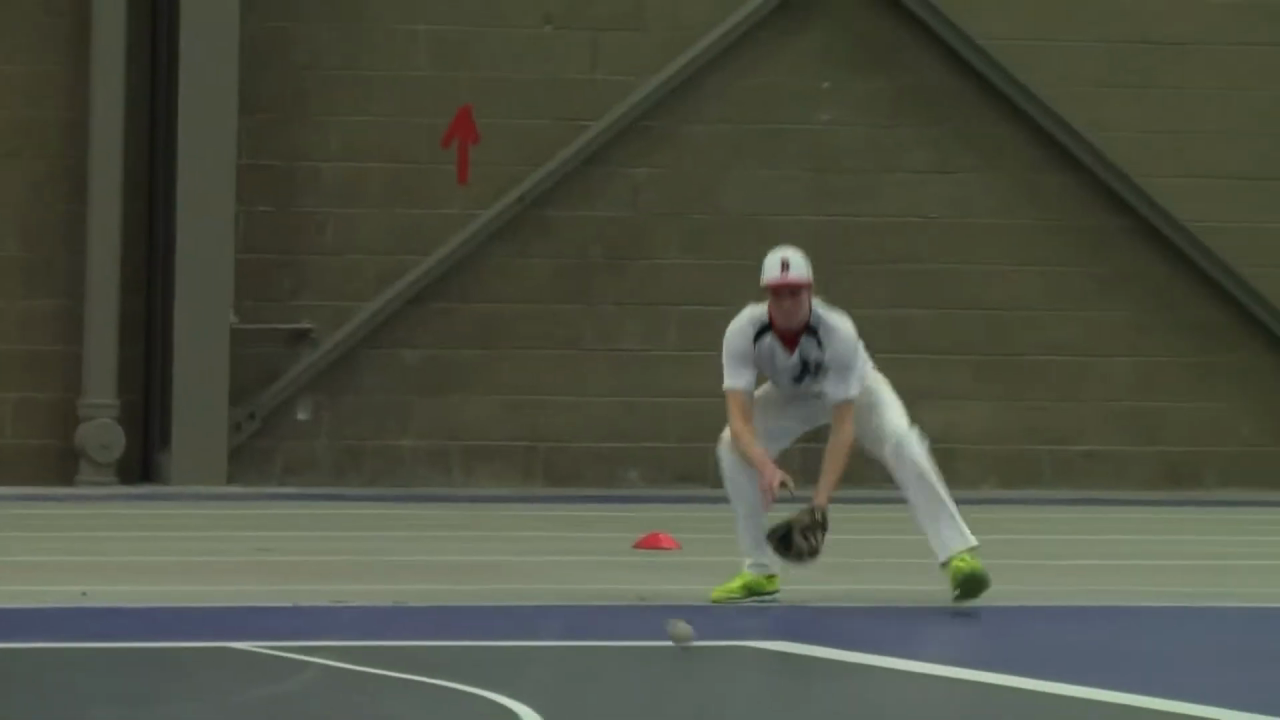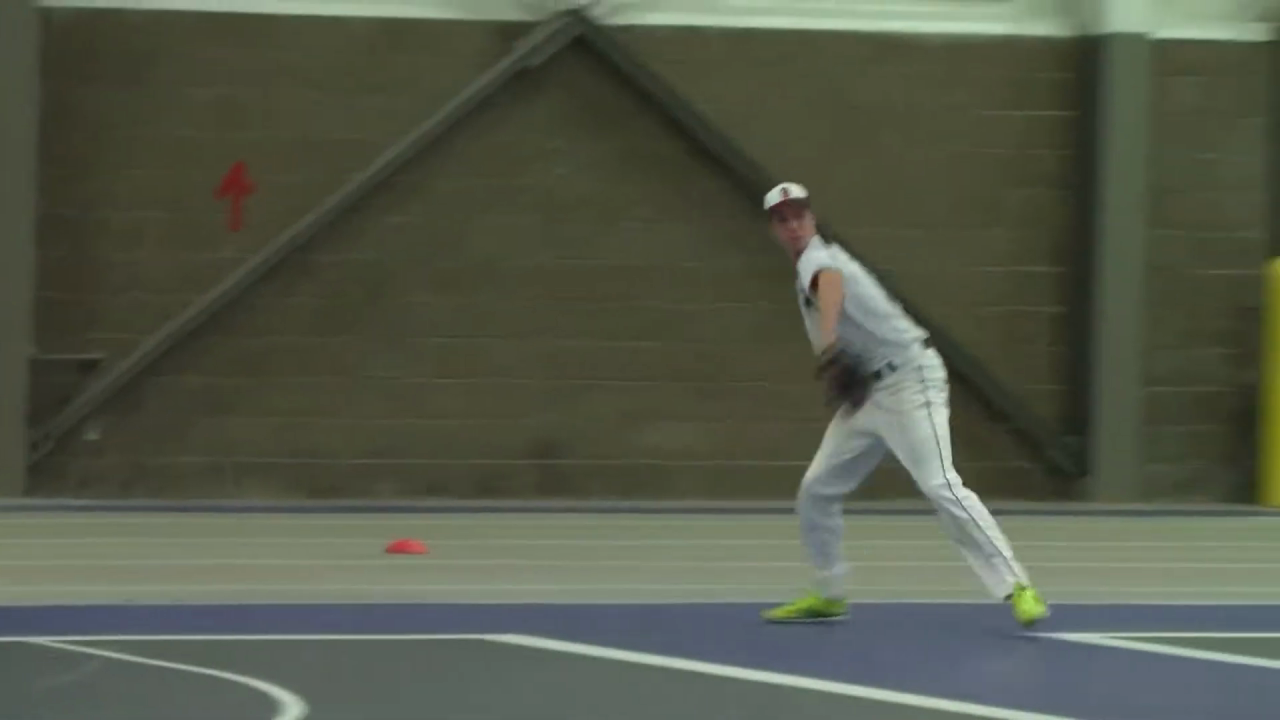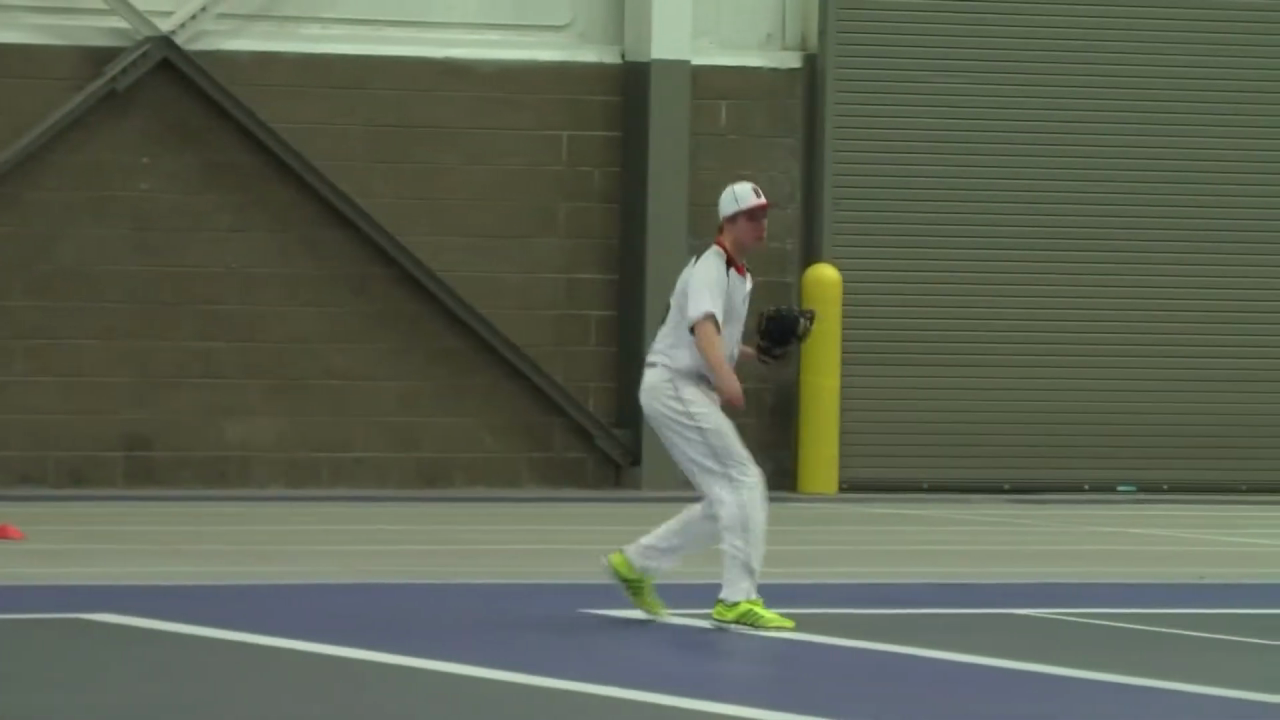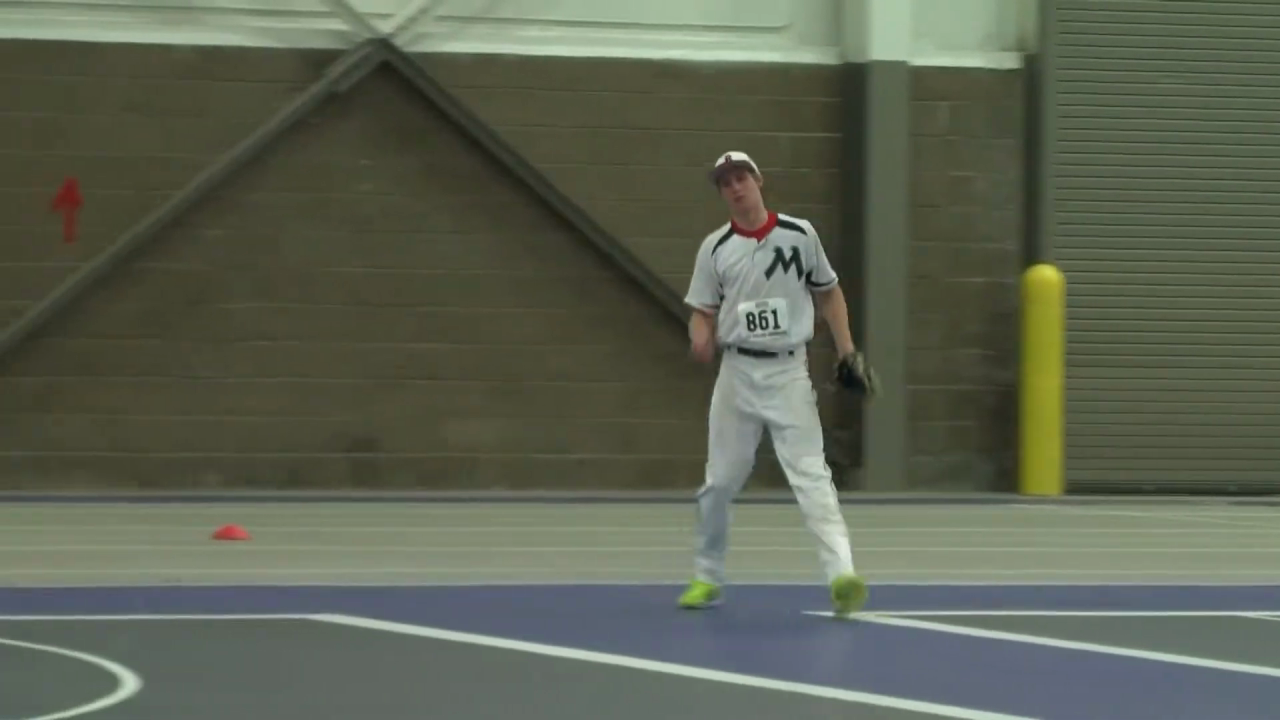
dt=1s
person 1, frame 1
left shoulder: (838, 331)
right shoulder: (743, 331)
left elbow: (846, 422)
right elbow: (737, 417)
left wrist: (822, 497)
right wrist: (765, 469)
left hip: (856, 386)
right hip: (788, 394)
left knee: (901, 440)
right knee: (732, 448)
left ankle: (958, 557)
right ankle: (760, 570)
person 1, frame 2
left shoulder: (815, 261)
right shoulder: (811, 267)
left elbow: (832, 286)
left wrist: (827, 343)
left hip: (912, 384)
right hip: (871, 390)
left knee: (940, 488)
right knee: (815, 492)
left ankle: (1016, 588)
right ankle: (825, 594)
person 1, frame 3
left shoulder: (739, 276)
right shoulder: (709, 274)
right elbow: (705, 335)
left wrist: (756, 351)
right wrist: (726, 380)
left hip: (690, 393)
right hip: (674, 390)
left knee: (725, 498)
right knee: (744, 486)
left ankle: (635, 561)
right ankle: (738, 601)
person 1, frame 4
left shoulder: (800, 233)
right shoulder: (715, 248)
left elbow: (830, 292)
right elbow: (703, 315)
left wrist: (847, 346)
right wrist: (700, 342)
left hip: (791, 372)
right hip: (738, 372)
left knee: (811, 473)
right knee: (720, 482)
left ankle: (840, 575)
right ankle: (709, 578)
